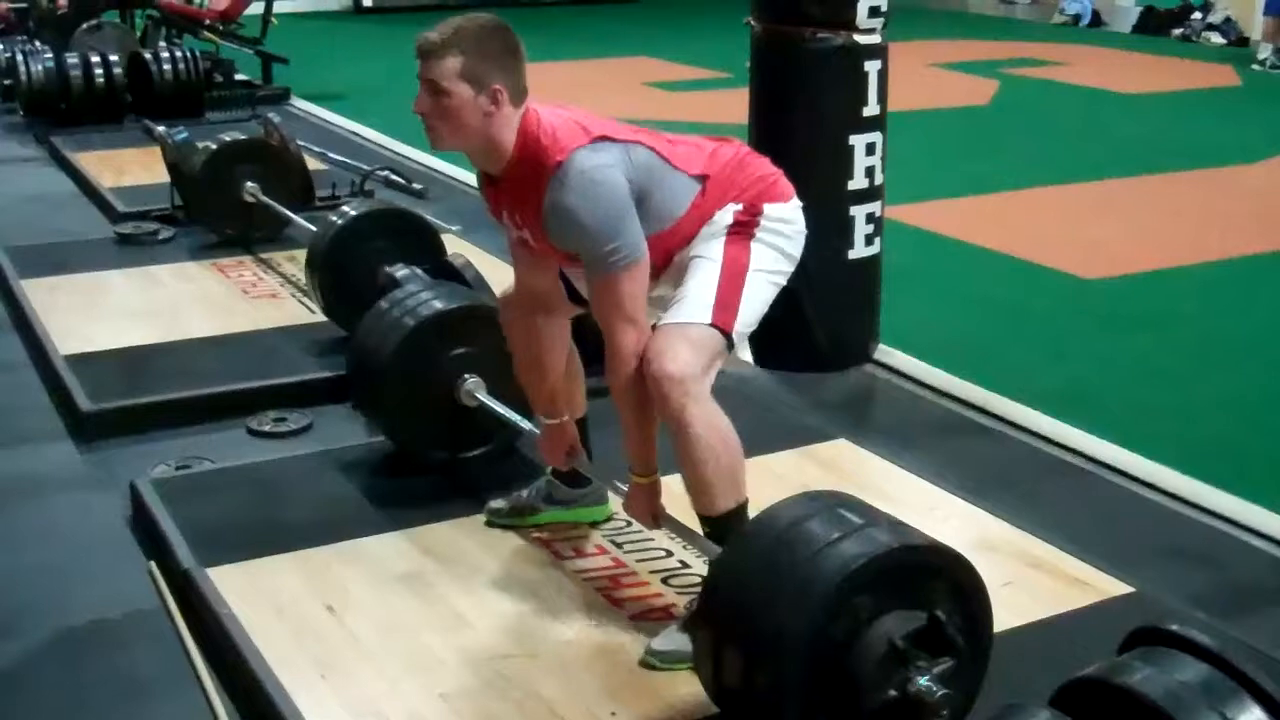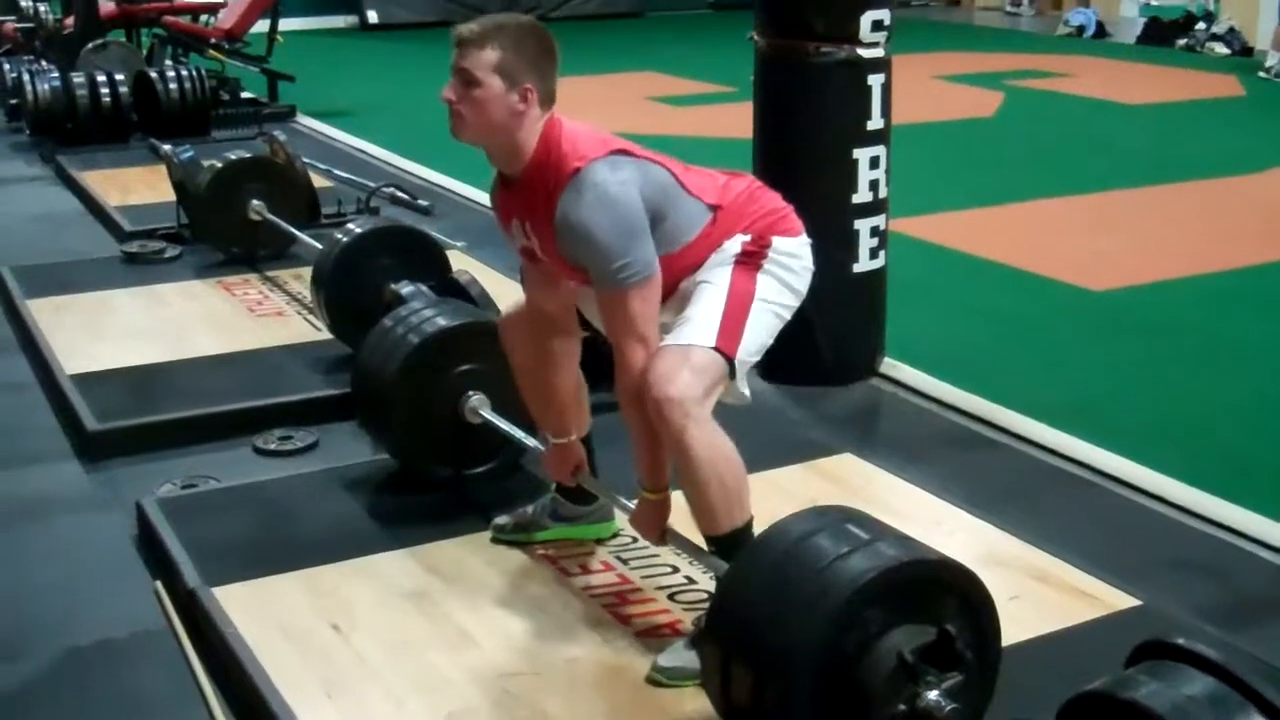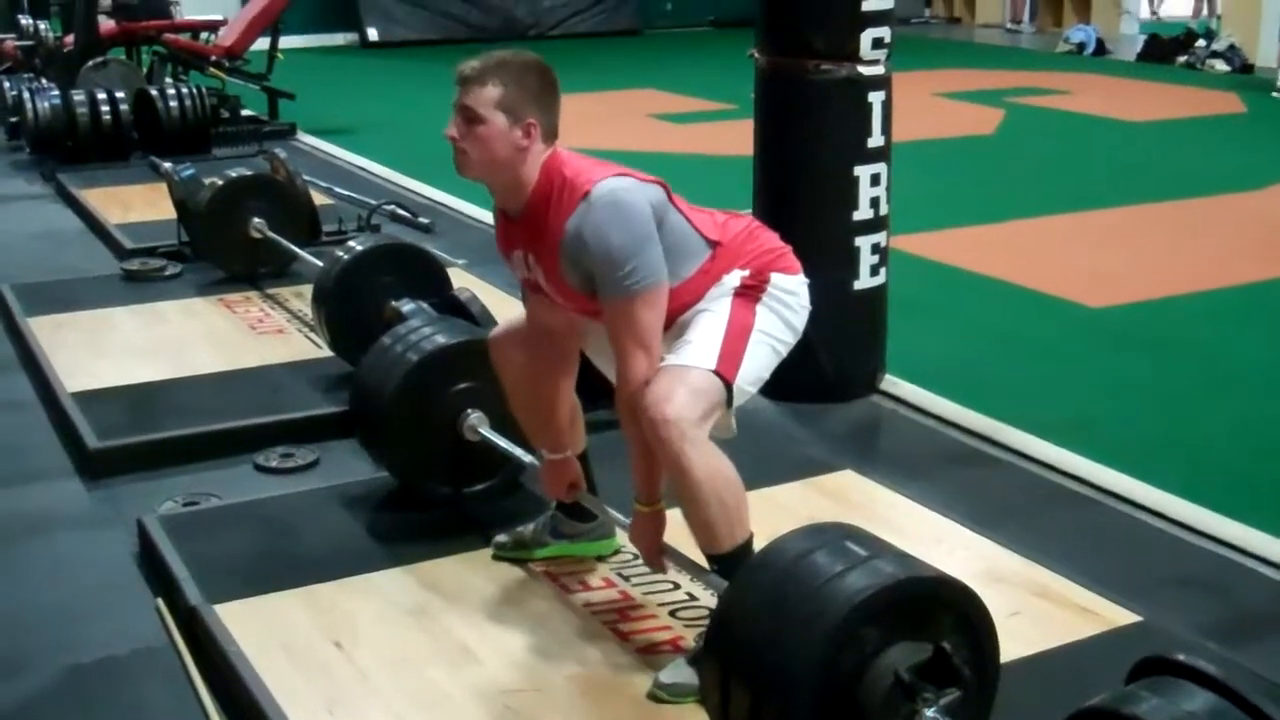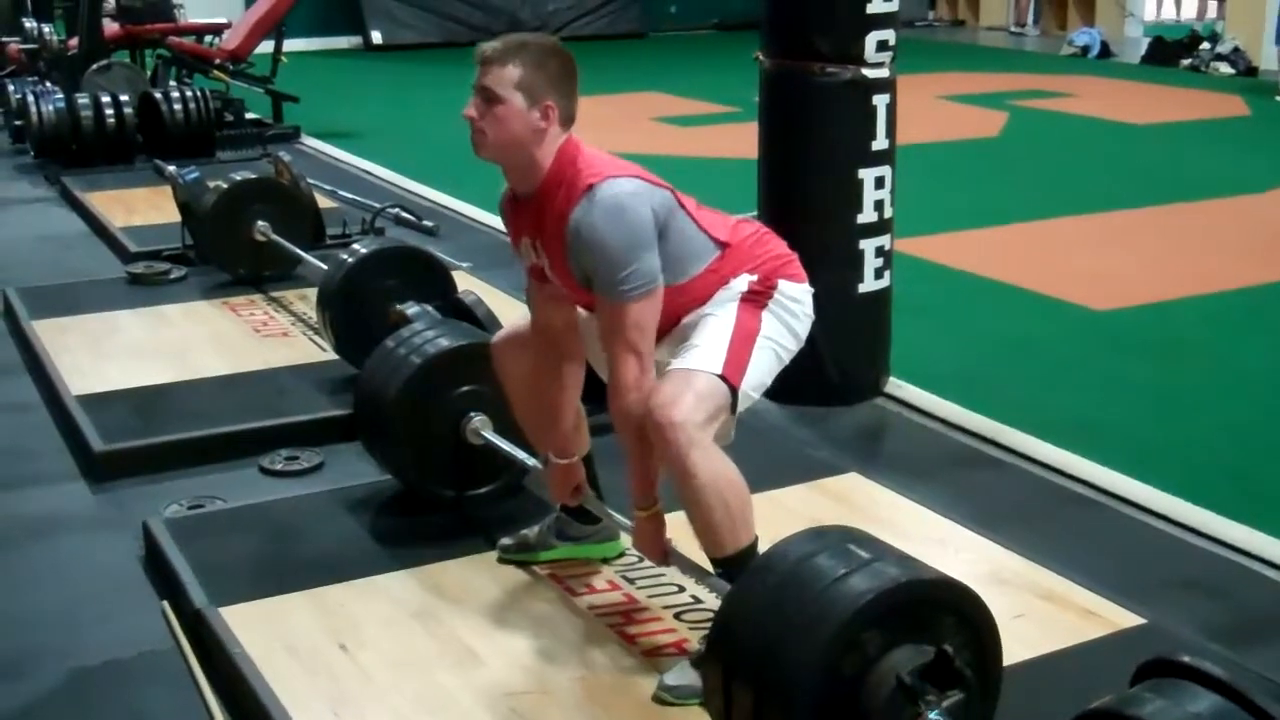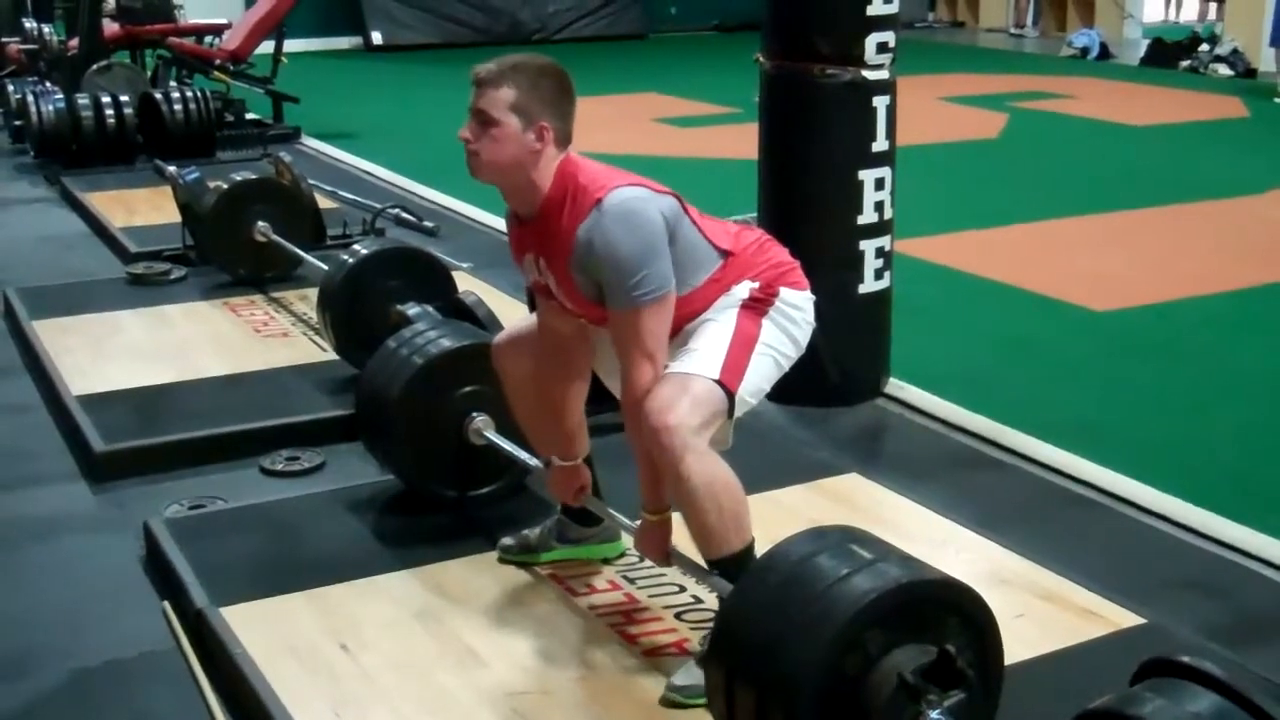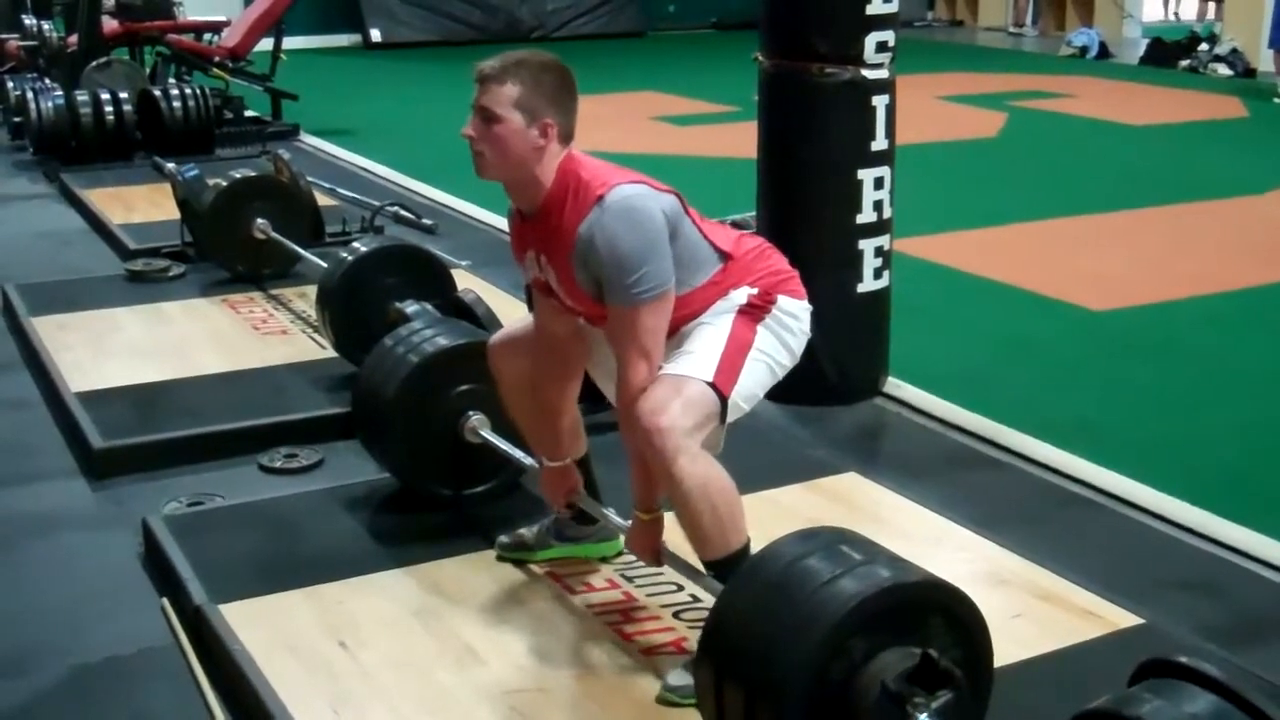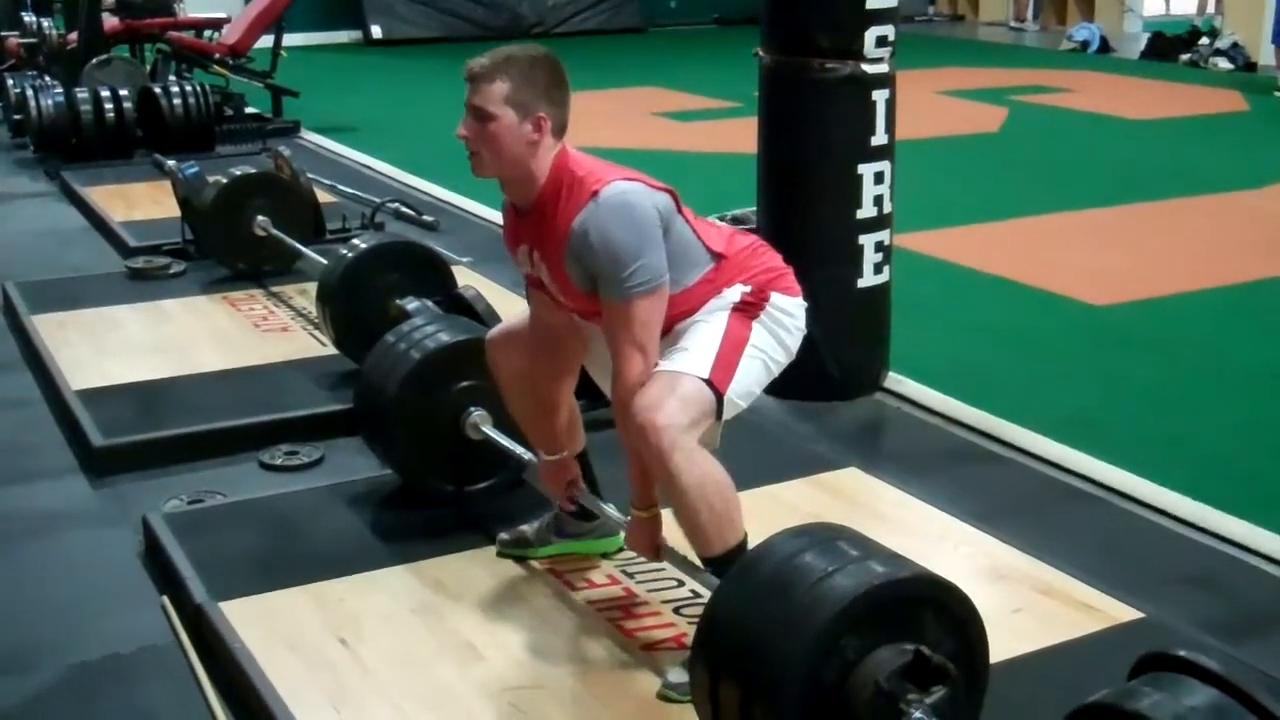
dt=0.5s
person 1, frame 1
left shoulder: (579, 177)
right shoulder: (500, 167)
left elbow: (626, 339)
right elbow: (542, 297)
left wrist: (643, 476)
right wrist: (552, 417)
left hip: (747, 217)
right hip: (665, 223)
left knee: (671, 370)
right knee: (516, 309)
right ankle: (574, 484)
person 1, frame 2
left shoulder: (593, 192)
right shoulder: (513, 181)
left elbow: (635, 356)
right elbow: (551, 313)
left wrist: (652, 492)
right wrist: (561, 439)
left hip: (756, 246)
right hip: (672, 258)
left knee: (673, 392)
right knee: (520, 327)
right ankle: (579, 501)
person 1, frame 3
left shoulder: (601, 209)
right shoulder: (514, 212)
left elbow: (638, 369)
right elbow: (553, 335)
left wrist: (648, 505)
right wrist: (558, 452)
left hip: (753, 284)
right hip: (668, 296)
left knee: (670, 414)
right knee: (511, 346)
right ankle: (579, 518)
person 1, frame 4
left shoulder: (604, 207)
right shoulder: (523, 200)
left elbow: (630, 372)
right elbow: (556, 331)
left wrist: (646, 510)
right wrist: (562, 456)
left hip: (756, 290)
right hip: (673, 300)
left knee: (675, 418)
right knee: (515, 350)
right ankle: (582, 522)
person 1, frame 5
left shoulder: (613, 217)
right shoulder: (526, 214)
left elbow: (642, 376)
right elbow: (563, 338)
left wrist: (655, 514)
right wrist: (567, 459)
left hip: (757, 297)
right hip: (674, 305)
left knee: (670, 421)
right knee: (515, 351)
right ankle: (584, 523)
person 1, frame 6
left shoulder: (615, 215)
right shoulder: (527, 212)
left elbow: (638, 376)
right elbow: (557, 339)
left wrist: (646, 513)
right wrist: (555, 460)
left hip: (754, 303)
right hip: (662, 311)
left knee: (663, 424)
right knee: (510, 353)
right ankle: (582, 523)
person 1, frame 7
left shoulder: (609, 210)
right shoulder: (523, 208)
left elbow: (633, 371)
right elbow: (553, 332)
left wrist: (644, 508)
right wrist: (555, 454)
left hip: (748, 300)
right hip: (664, 306)
left knee: (659, 421)
right knee: (508, 347)
right ankle: (582, 519)
